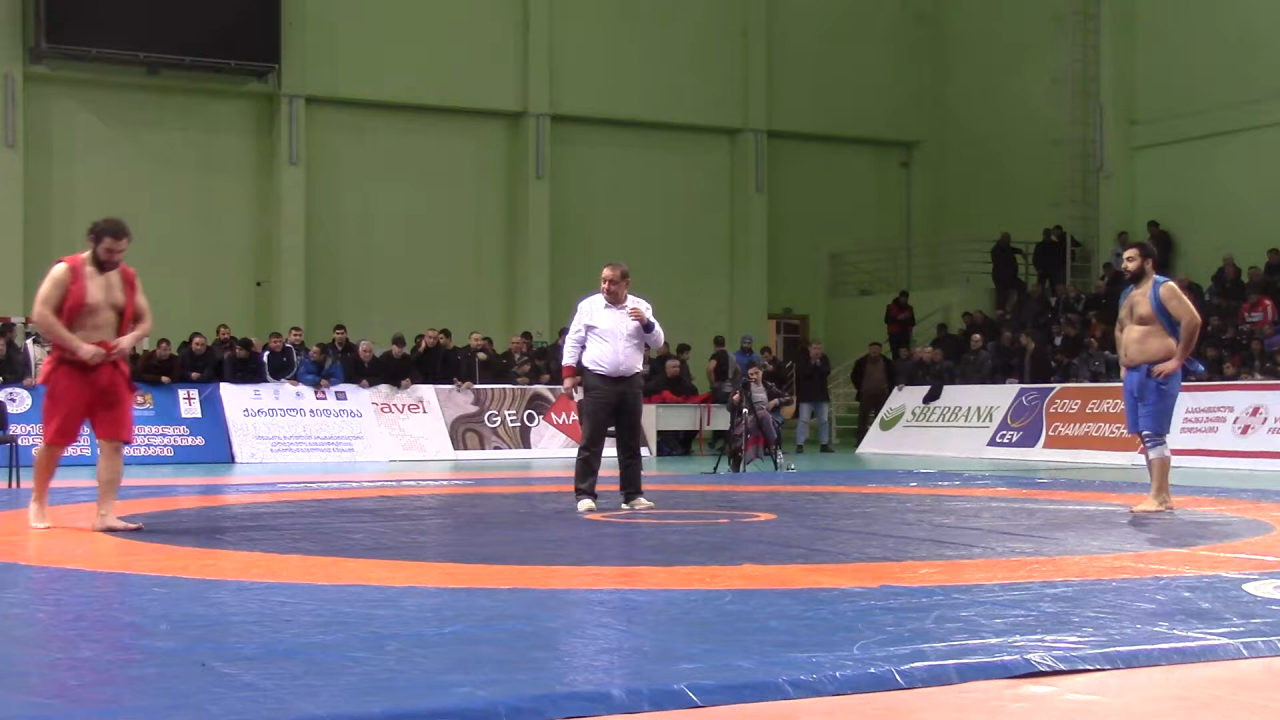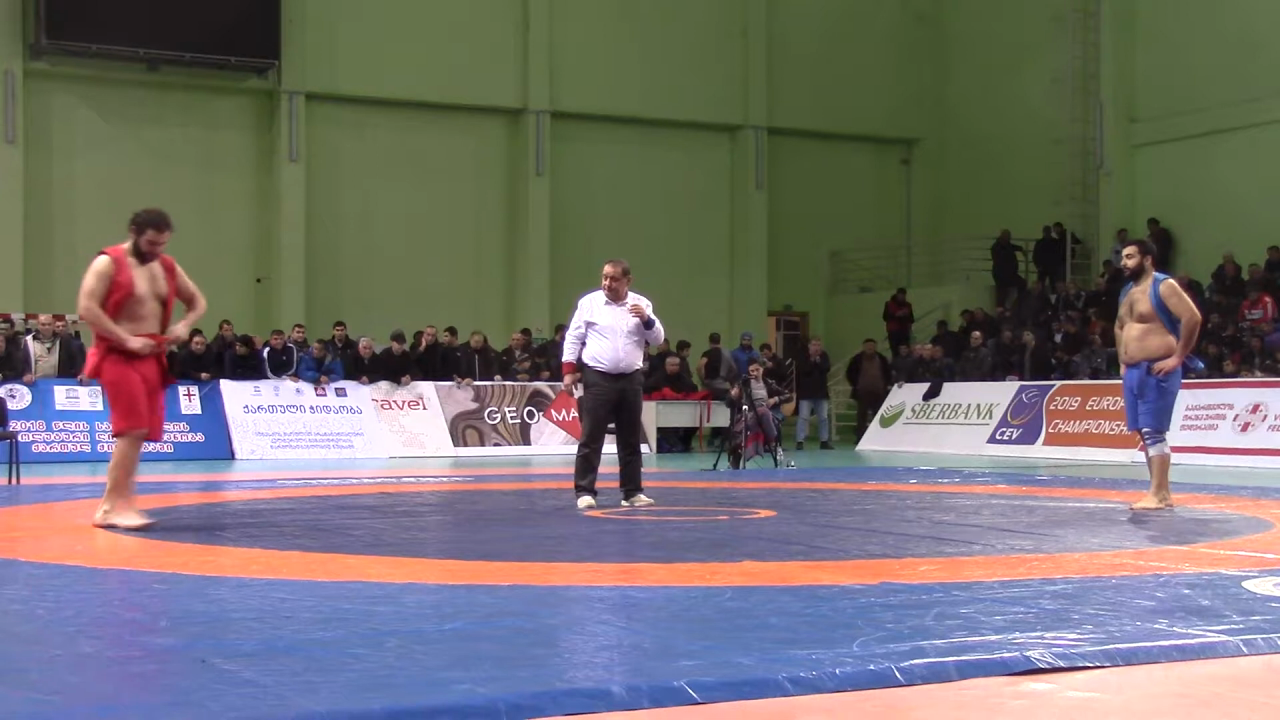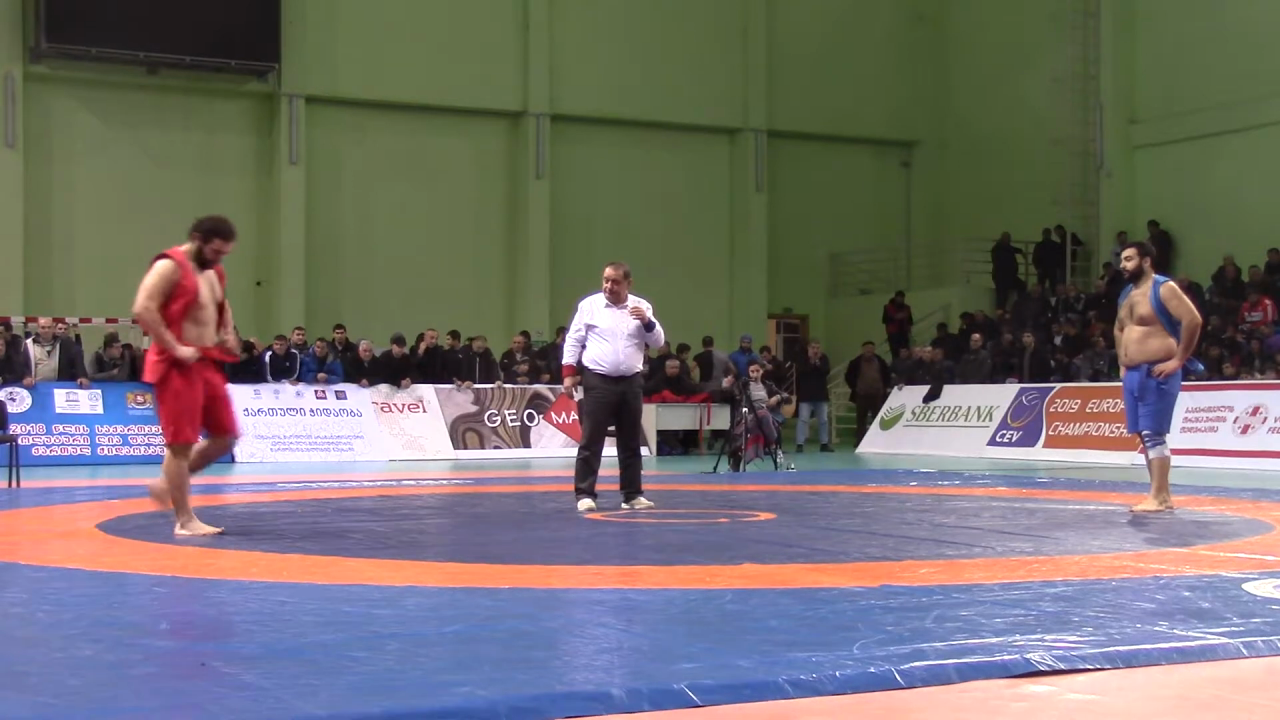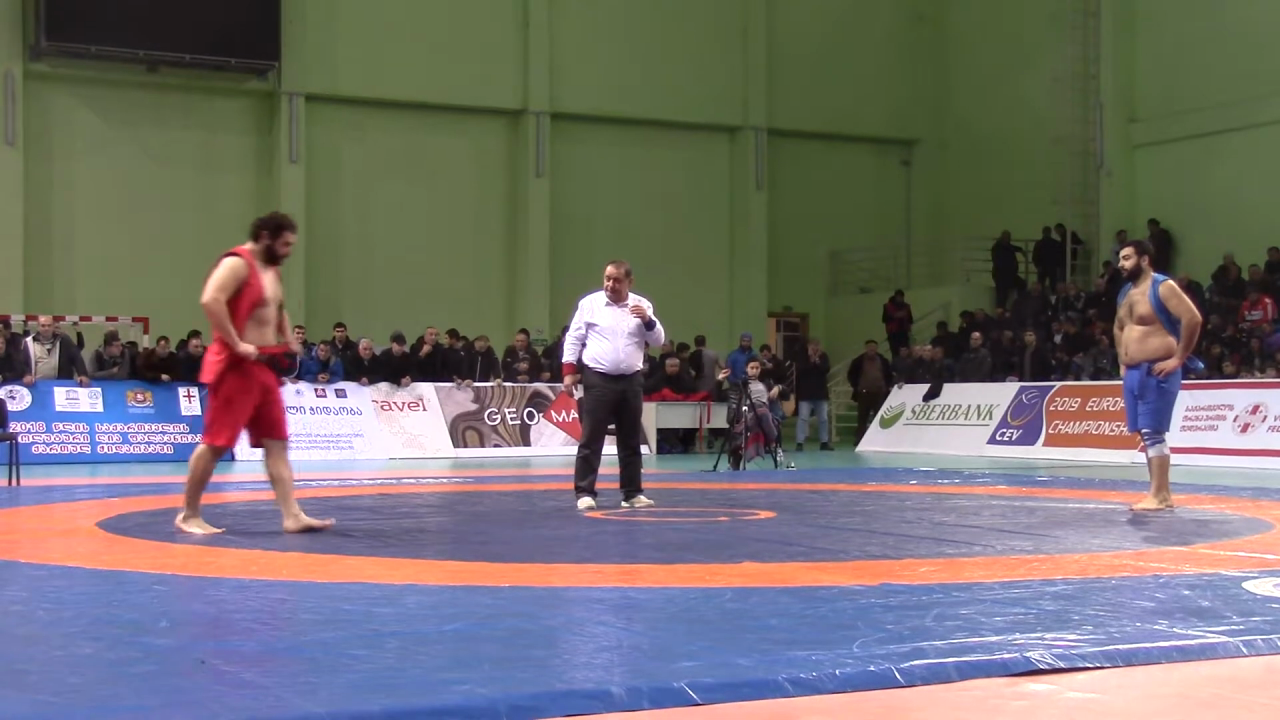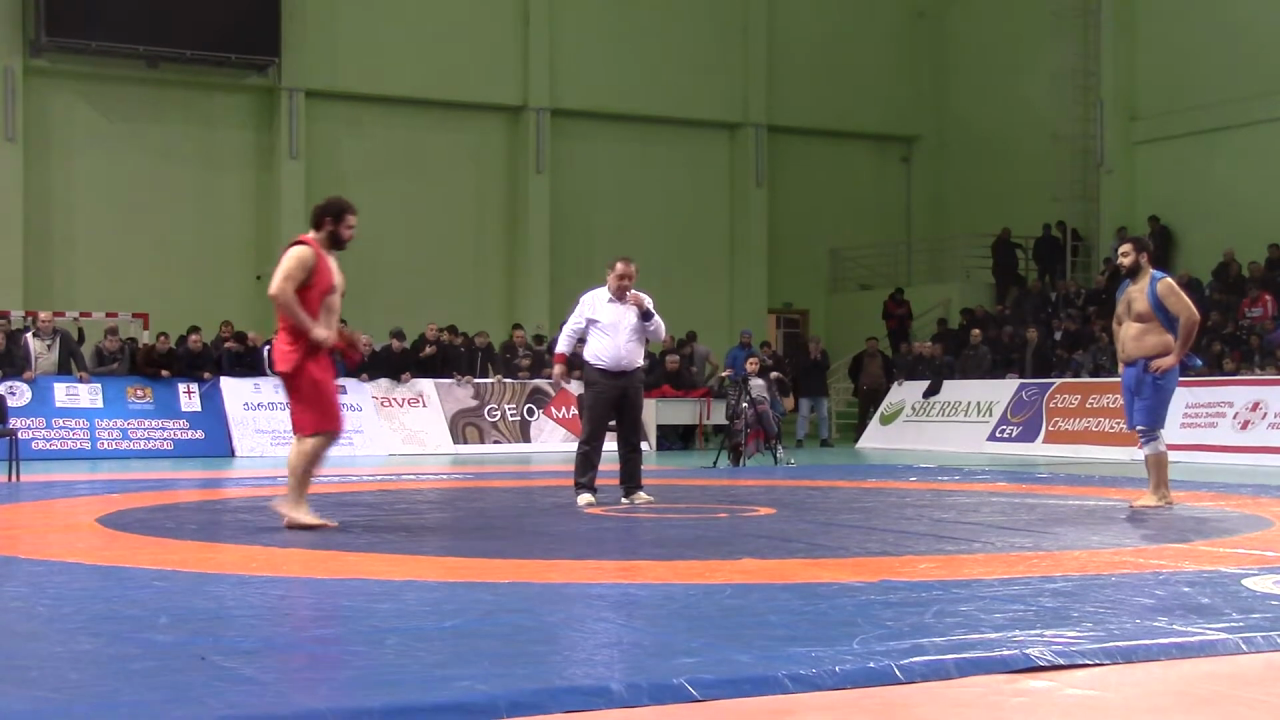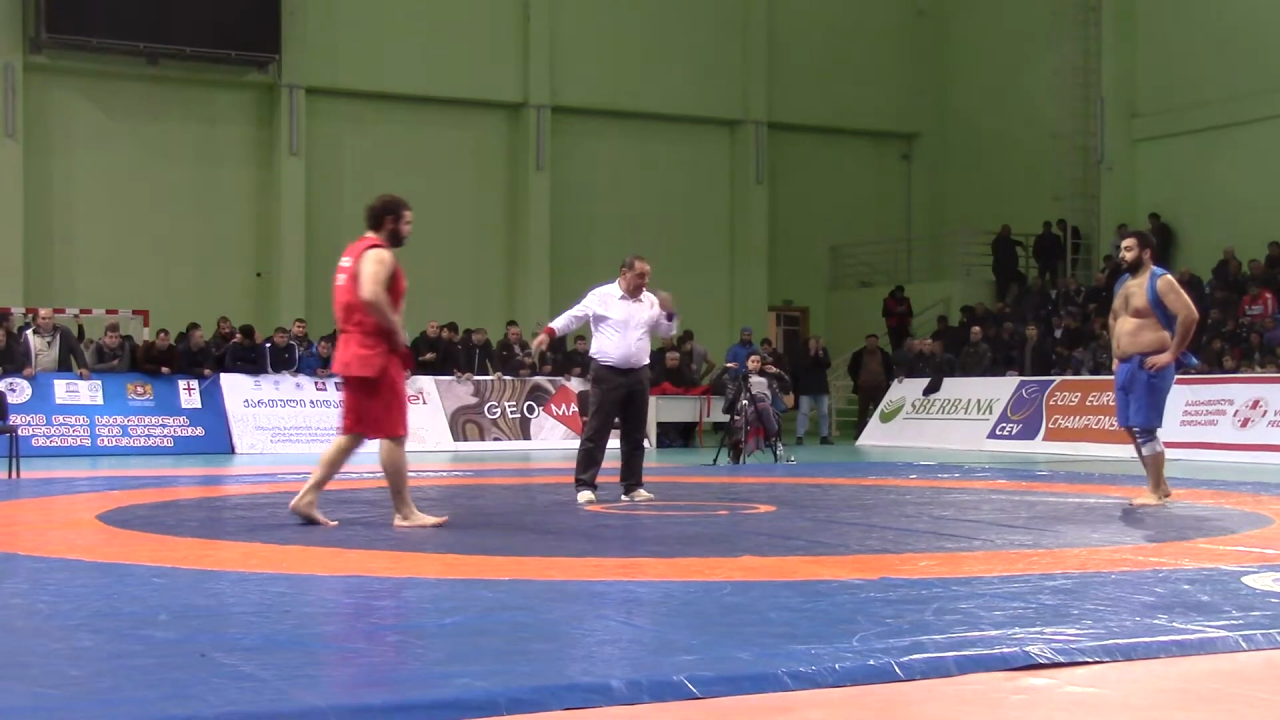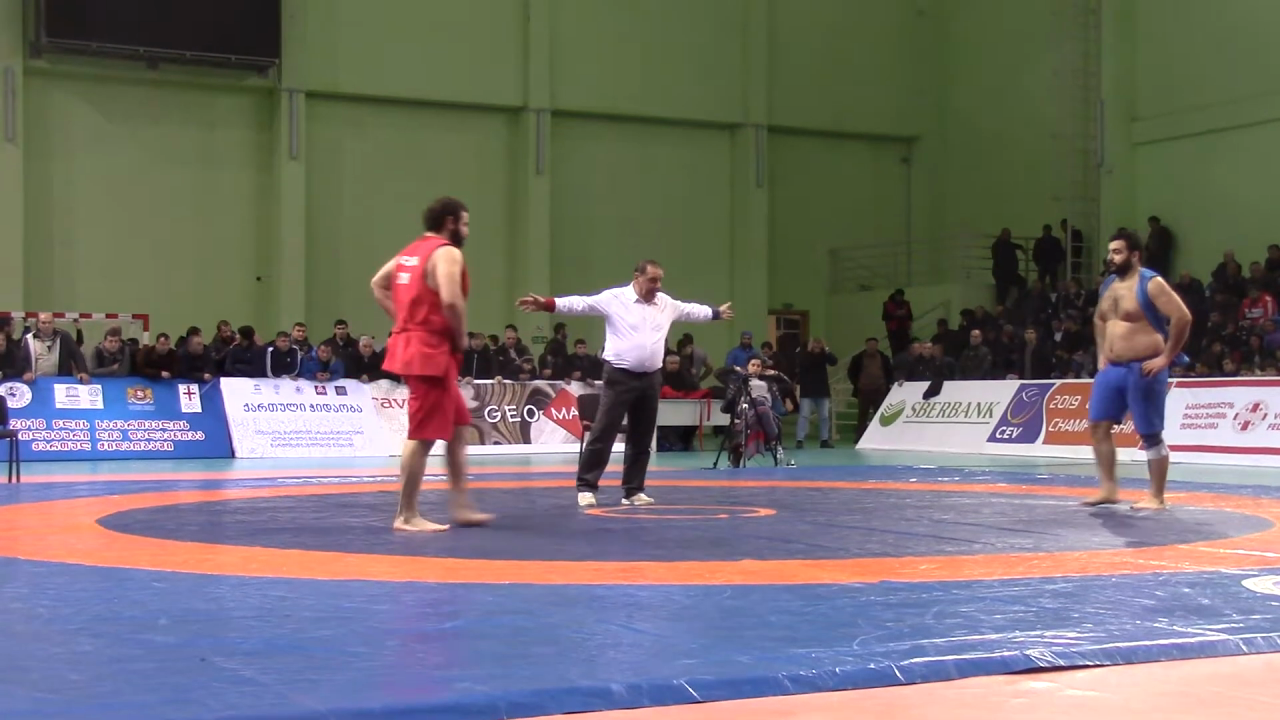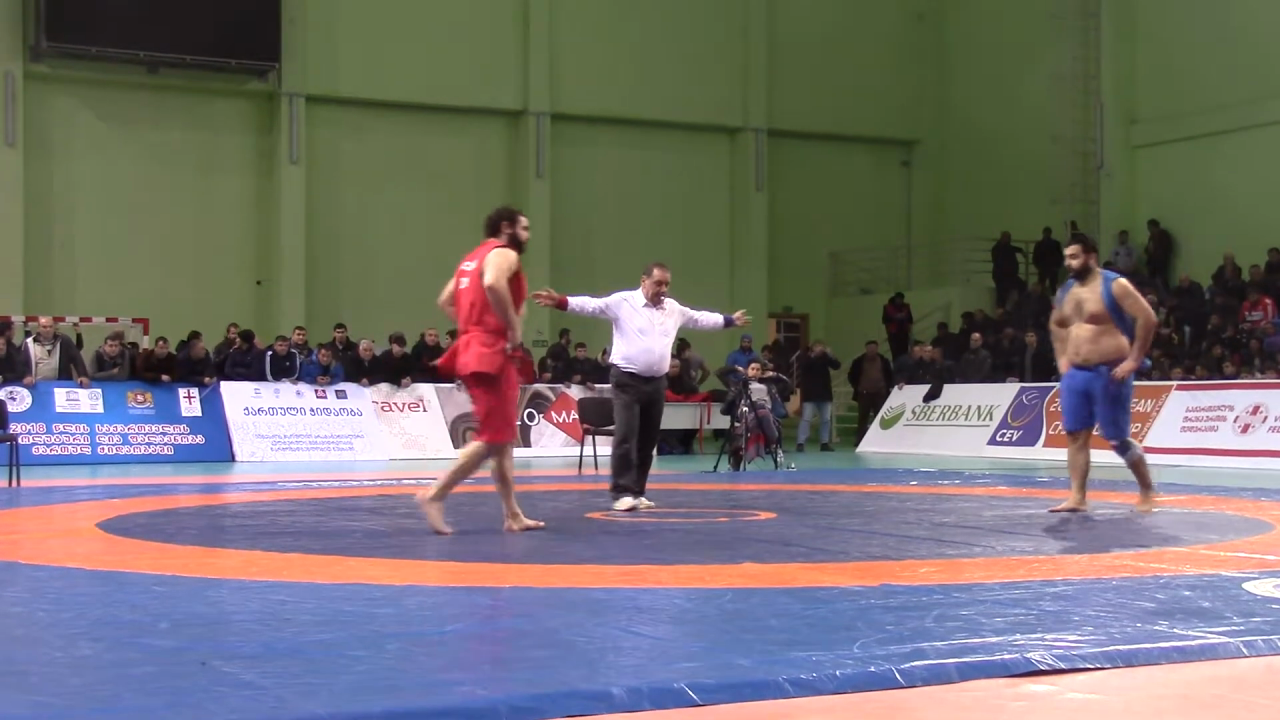
dt=0.4s
person 1, frame 1
left shoulder: (128, 278)
right shoulder: (66, 271)
left elbow: (145, 320)
right elbow: (41, 314)
left wrist: (131, 338)
right wrist: (79, 347)
left hip: (111, 367)
right hip: (70, 366)
left knee: (114, 442)
right knee: (56, 440)
left ankle: (105, 514)
right ankle: (38, 500)
person 1, frame 2
left shoulder: (168, 267)
right shoulder: (108, 263)
left elbow: (198, 301)
right elbow: (87, 309)
left wrist: (185, 324)
right wrist: (127, 339)
left hip: (150, 359)
right hip: (116, 357)
left knee: (135, 437)
right knee: (132, 431)
left ankle: (107, 510)
right ankle: (124, 506)
person 1, frame 3
left shoulder: (214, 273)
right shoulder: (169, 266)
left elbow: (223, 306)
right elbow: (142, 310)
left wrist: (228, 335)
right wrist: (175, 348)
left hip: (208, 364)
right hip: (177, 366)
left knee: (225, 437)
right knee: (181, 442)
left ankle: (167, 485)
right ankle: (184, 519)
person 1, frame 4
left shoulder: (271, 269)
right shoulder: (237, 263)
right elbow: (211, 301)
left wrist: (289, 340)
right wrist: (238, 344)
left hip: (262, 367)
right hip: (235, 366)
left knee: (277, 441)
right knee: (217, 441)
left ankle: (292, 515)
right ankle: (188, 513)
person 1, frame 5
left shoulder: (326, 256)
right shoulder: (304, 252)
right elbow: (278, 292)
left wrist: (334, 330)
right wrist: (313, 330)
left hip: (313, 353)
right hip: (302, 354)
left knee: (308, 433)
right knee: (326, 429)
left ankle: (293, 505)
right ankle: (293, 500)
person 1, frame 6
left shoulder: (354, 251)
right shoulder: (379, 254)
right elbow: (372, 297)
right wrist: (397, 331)
left hip: (353, 350)
right hip: (374, 353)
left knee: (354, 434)
right knee: (393, 434)
left ankle: (307, 497)
right ankle: (403, 512)
person 1, frame 7
left shoulder: (410, 252)
right shoulder: (447, 253)
left elbow: (377, 285)
right elbow: (450, 300)
right wrist: (460, 337)
left hip: (412, 347)
right hip: (433, 352)
left knee: (458, 428)
right knee: (423, 436)
left ankle: (461, 507)
right ankle: (407, 515)
person 1, frame 8
left shoulder: (474, 258)
right shoulder: (505, 255)
left elbow: (446, 301)
right elbow: (493, 285)
right wrist: (513, 329)
left hip: (474, 352)
right hip: (492, 356)
left knee: (499, 439)
right knee: (492, 439)
left ankle: (511, 514)
right ankle: (435, 494)
person 2, frame 1
left shoulder: (1164, 288)
right shoulder: (1128, 294)
left elbow: (1192, 320)
right elbow: (1120, 330)
left wrist: (1178, 360)
right wrist: (1123, 363)
left hip: (1157, 374)
right hip: (1132, 374)
left knee: (1153, 434)
right knee: (1145, 435)
left ankle: (1157, 497)
right ankle: (1163, 495)
person 2, frame 2
left shoulder: (1163, 286)
right shoulder: (1127, 292)
left elbow: (1192, 318)
right elbow: (1120, 327)
left wrist: (1178, 357)
right wrist: (1123, 360)
left hip: (1157, 371)
right hip: (1132, 372)
left knee: (1153, 432)
right knee: (1145, 433)
left ankle: (1156, 494)
right ankle: (1163, 492)
person 2, frame 3
left shoulder: (1163, 288)
right shoulder: (1127, 294)
left elbow: (1193, 320)
right elbow: (1119, 329)
left wrist: (1178, 359)
right wrist: (1122, 362)
left hip: (1157, 374)
right hip: (1132, 374)
left knee: (1153, 434)
right knee: (1144, 435)
left ankle: (1157, 497)
right ankle: (1163, 495)
person 2, frame 4
left shoulder: (1163, 287)
right shoulder: (1125, 292)
left elbow: (1193, 319)
right elbow: (1119, 329)
left wrist: (1178, 358)
right wrist: (1123, 361)
left hip: (1157, 372)
right hip: (1132, 373)
left knee: (1152, 433)
right knee: (1145, 434)
left ankle: (1156, 496)
right ankle: (1164, 494)
person 2, frame 5
left shoulder: (1161, 284)
right shoulder: (1124, 288)
left elbow: (1191, 317)
right elbow: (1117, 325)
left wrist: (1176, 355)
right wrist: (1122, 359)
left hip: (1155, 369)
right hip: (1131, 370)
left knee: (1146, 430)
right knee: (1149, 432)
left ankle: (1156, 493)
right ankle: (1163, 490)
person 2, frame 6
left shoulder: (1161, 281)
right shoulder: (1122, 283)
left elbow: (1189, 315)
left wrist: (1172, 354)
right wrist: (1115, 355)
left hip: (1149, 367)
right hip: (1124, 367)
left knee: (1145, 430)
right knee: (1132, 429)
left ankle: (1155, 492)
right ankle: (1160, 484)
person 2, frame 7
left shoulder: (1151, 284)
right shoulder: (1107, 285)
left elbow: (1181, 317)
right elbow: (1100, 320)
left wrist: (1166, 356)
right wrist: (1103, 354)
left hip: (1144, 370)
right hip: (1112, 369)
left knee: (1149, 434)
right knee: (1098, 426)
left ankle: (1156, 496)
right ankle: (1108, 488)
person 2, frame 8
left shoulder: (1115, 285)
right shoulder: (1065, 291)
left elbow: (1147, 318)
right elbow: (1056, 326)
left wrist: (1133, 359)
right wrist: (1061, 357)
left hip: (1109, 374)
right hip: (1075, 374)
left knee: (1116, 439)
right knee: (1076, 436)
left ankle: (1146, 490)
right ankle: (1077, 497)
person 3, frame 1
left shoulder: (641, 307)
right shoulder: (588, 306)
left elbow: (657, 342)
right elbow: (573, 341)
left wrist: (646, 323)
right wrist: (568, 374)
left hip: (631, 383)
right hip: (598, 382)
left knee: (631, 443)
right knee: (591, 442)
left ankle: (632, 495)
right ankle: (585, 495)
person 3, frame 2
left shoulder: (641, 303)
right shoulder: (589, 303)
left elbow: (657, 339)
right elbow: (573, 338)
left wrist: (646, 320)
right wrist: (569, 370)
left hip: (631, 380)
right hip: (598, 379)
left knee: (631, 440)
right knee: (590, 438)
left ankle: (632, 492)
right ankle: (585, 492)
person 3, frame 3
left shoulder: (641, 306)
right shoulder: (589, 305)
left elbow: (658, 341)
right elbow: (574, 340)
left wrist: (647, 322)
right wrist: (569, 372)
left hip: (631, 382)
right hip: (598, 382)
left knee: (631, 442)
right knee: (591, 441)
left ankle: (632, 494)
right ankle: (585, 494)
person 3, frame 4
left shoulder: (642, 305)
right shoulder: (590, 303)
left elbow: (658, 340)
right elbow: (574, 339)
left wrist: (647, 321)
right wrist: (569, 371)
left hip: (631, 381)
right hip: (598, 380)
left knee: (631, 441)
right knee: (591, 439)
left ankle: (632, 493)
right ankle: (585, 492)
person 3, frame 5
left shoulder: (642, 301)
right shoulder: (592, 299)
left elbow: (658, 335)
right elbow: (571, 331)
left wrist: (645, 311)
right wrist: (560, 360)
left hip: (631, 377)
right hip: (599, 377)
left knee: (632, 437)
right knee: (591, 435)
left ankle: (632, 489)
right ankle: (584, 489)
person 3, frame 6
left shoulder: (650, 301)
right shoulder: (600, 296)
left elbow: (666, 331)
right elbow: (573, 316)
left wrist: (668, 313)
right wrist: (547, 333)
left hip: (638, 375)
right hip: (606, 374)
left knee: (635, 435)
right knee: (596, 432)
left ankle: (633, 485)
right ankle: (585, 485)
person 3, frame 7
left shoulder: (666, 303)
right shoulder: (614, 298)
left elbow: (691, 310)
right elbow: (581, 303)
left wrist: (716, 313)
right wrist: (547, 304)
left hip: (650, 378)
right hip: (620, 376)
left knee: (642, 437)
right knee: (603, 431)
left ankle: (633, 490)
right ankle: (586, 487)
person 3, frame 8
left shoulder: (672, 308)
right shoulder: (621, 302)
left elbow: (697, 318)
right elbow: (589, 305)
left wrist: (729, 320)
right wrist: (561, 302)
left hip: (656, 382)
right hip: (627, 381)
left knee: (647, 441)
right knee: (625, 438)
left ankle: (636, 492)
right ankle: (623, 493)
